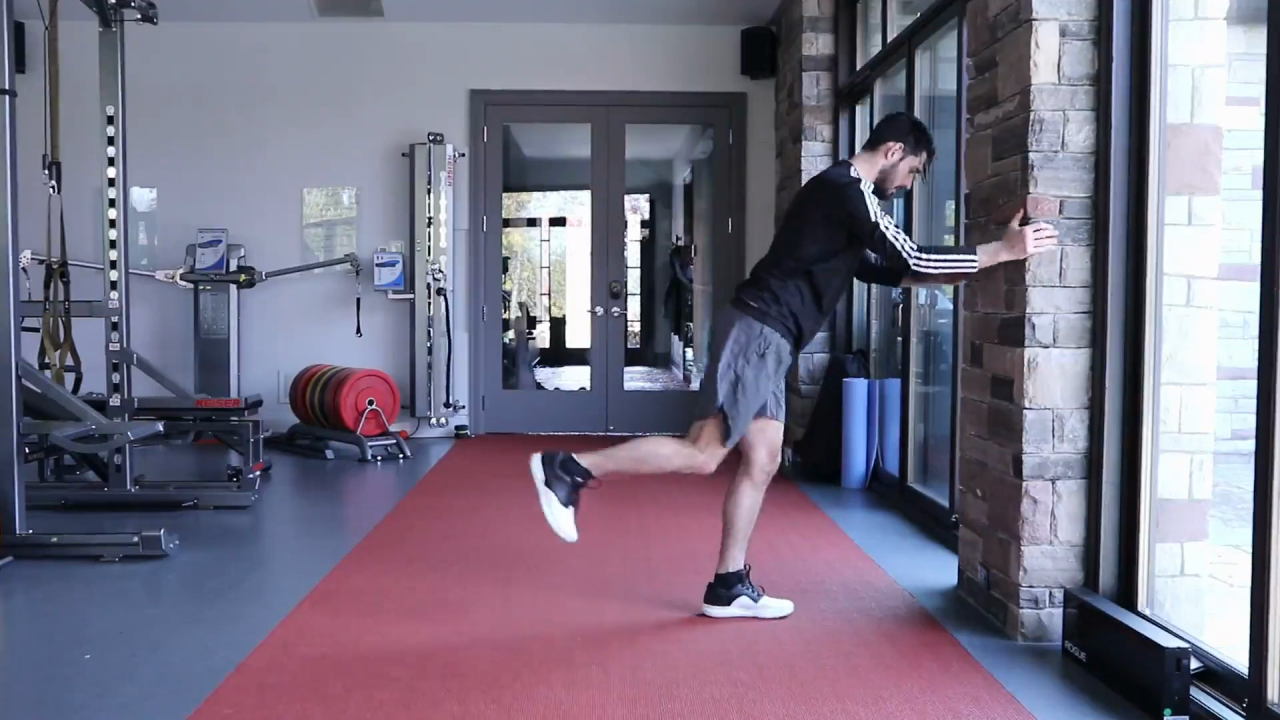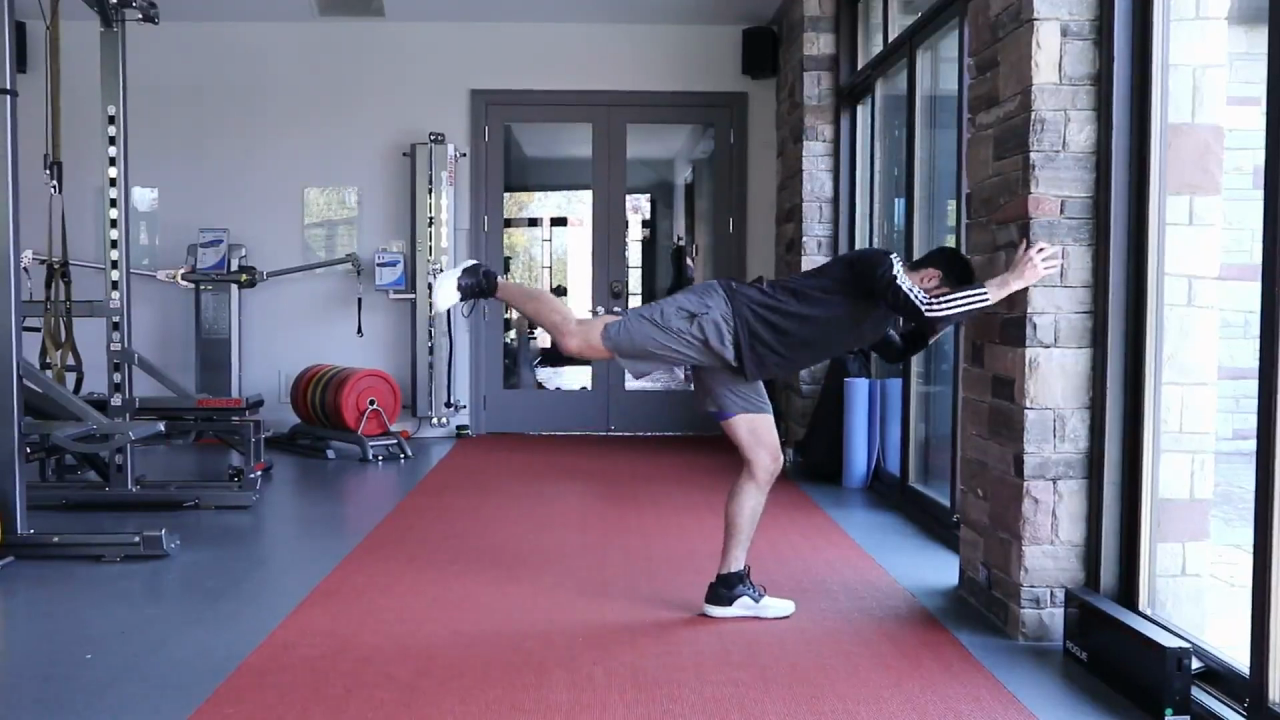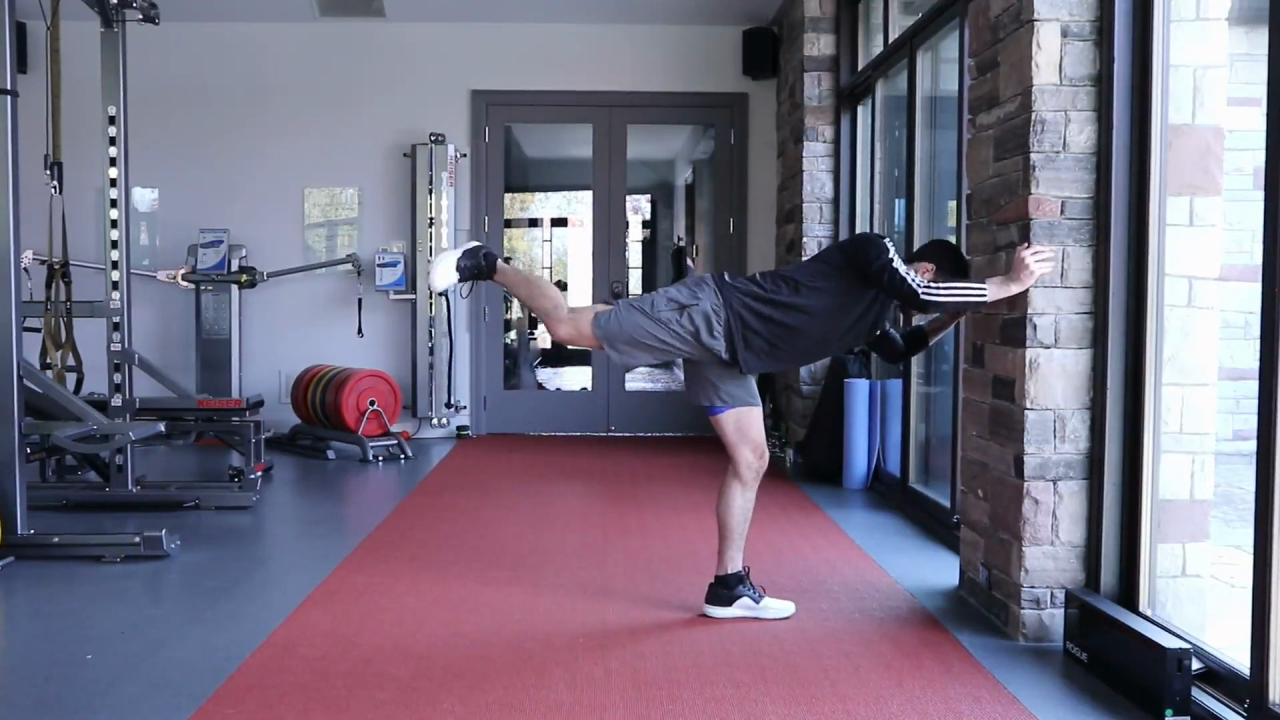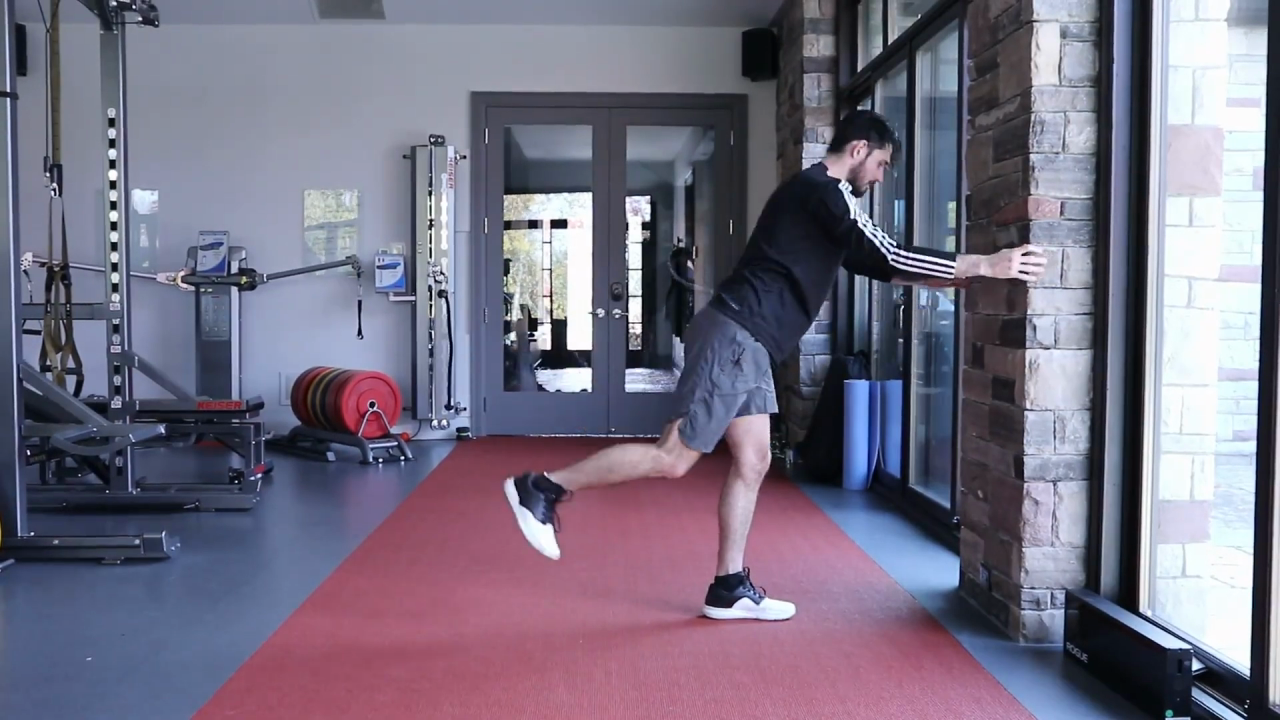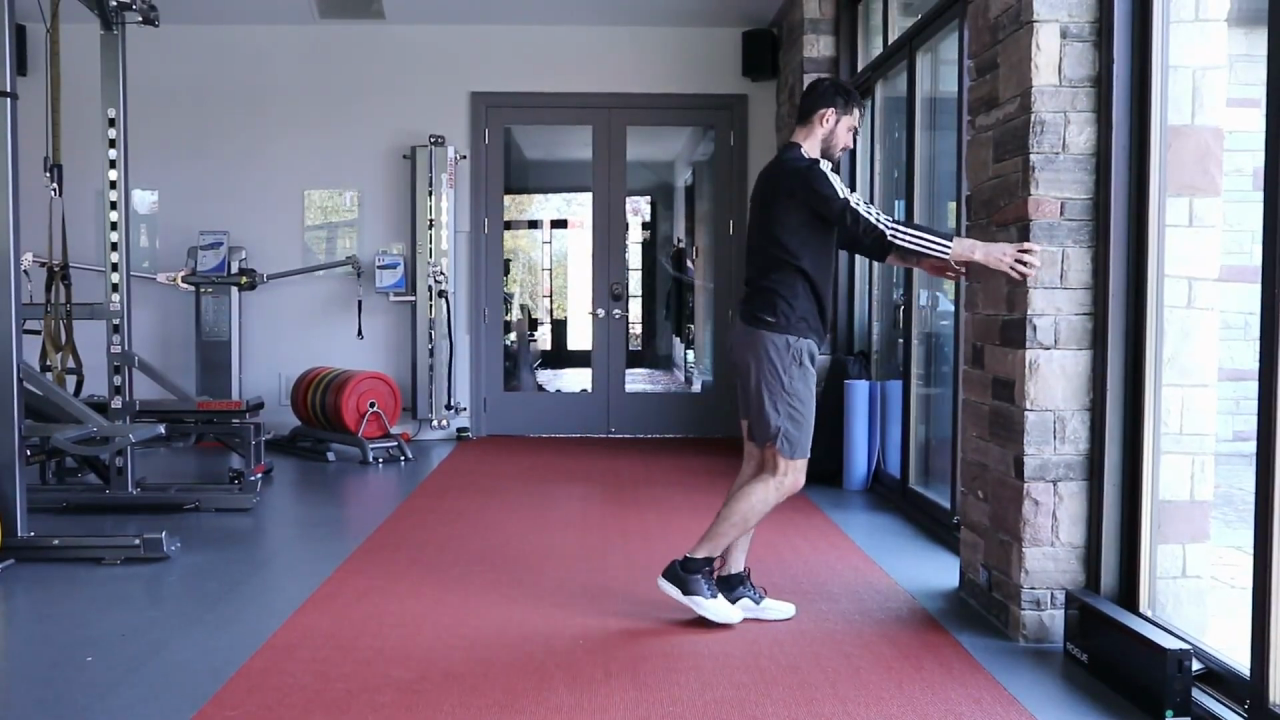
dt=1s
person 1, frame 1
left shoulder: (847, 191)
right shoulder: (848, 188)
left elbow: (881, 267)
right elbow: (911, 261)
left wrist: (986, 255)
right wrist: (1001, 251)
left hip: (768, 337)
right hip: (757, 333)
left knee: (761, 461)
right knee: (703, 453)
left ankle: (729, 588)
right ankle: (571, 471)
person 1, frame 2
left shoulder: (880, 310)
right shoulder: (880, 265)
left elbow: (901, 347)
right elbow: (926, 308)
left wrist: (939, 321)
right wrist: (1010, 281)
left hip: (732, 356)
right hip: (710, 319)
left knee: (765, 463)
right knee: (577, 336)
left ankle: (729, 586)
right ankle: (486, 282)
person 1, frame 3
left shoulder: (873, 302)
right shoulder: (874, 250)
left elbow: (901, 347)
right elbow: (923, 296)
left wrist: (950, 316)
right wrist: (1008, 284)
left hip: (724, 350)
right hip: (706, 314)
left knee: (751, 460)
right knee: (570, 325)
left ankle: (729, 587)
right ankle: (486, 264)
person 1, frame 4
left shoulder: (813, 193)
right shoulder: (823, 191)
left elbow: (865, 261)
right elbow: (883, 252)
left wrist: (941, 276)
right wrist: (984, 264)
left hip: (748, 342)
right hip: (735, 336)
left knee: (753, 461)
right knee: (673, 457)
left ankle: (730, 588)
right ankle: (543, 489)
person 1, frame 5
left shoulder: (787, 171)
right shoulder: (805, 173)
left elbow: (856, 236)
right elbow: (879, 228)
left wrist: (921, 262)
right wrist: (980, 252)
left hip: (771, 332)
right hip: (782, 336)
left knee: (761, 466)
right knee: (785, 476)
left ankle: (731, 583)
right ankle: (690, 570)
